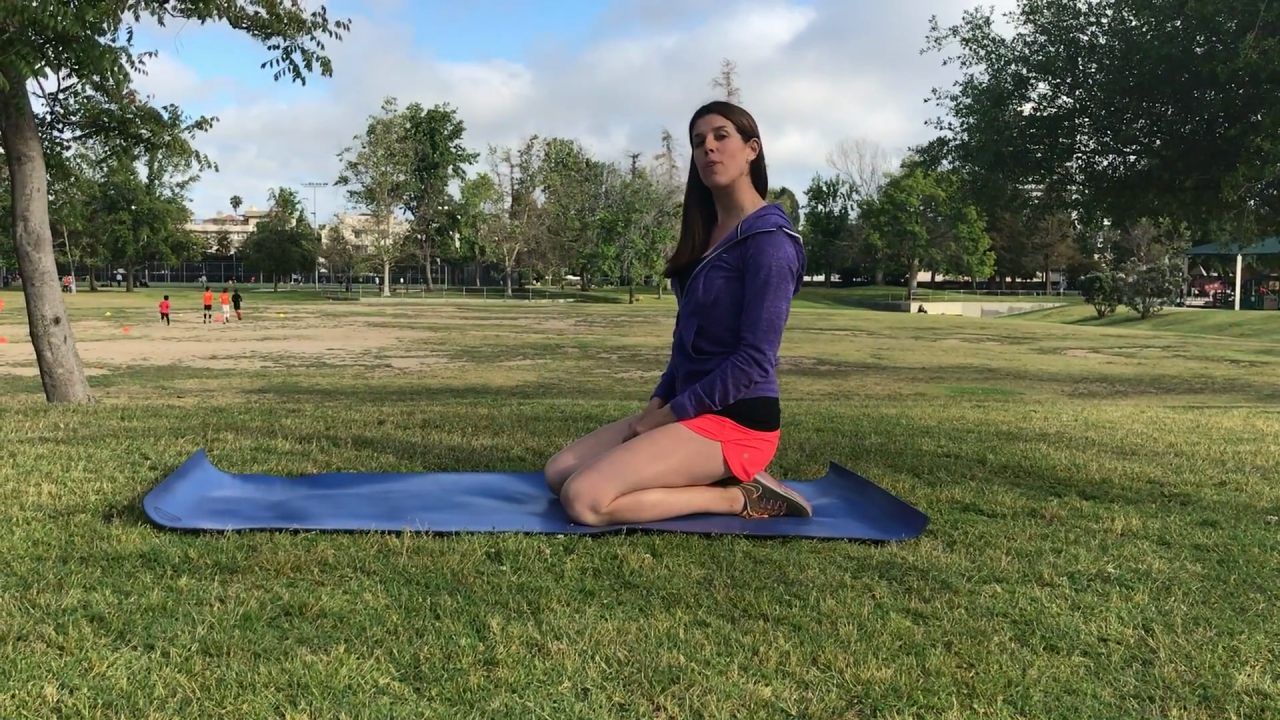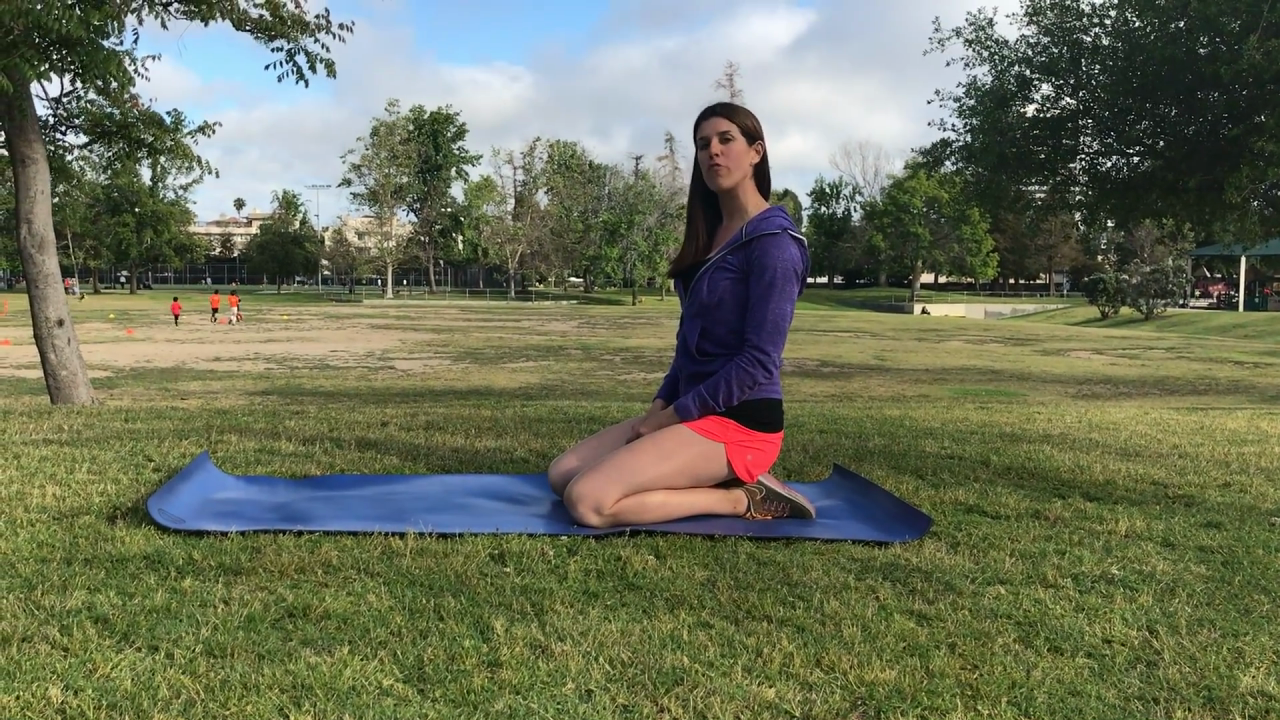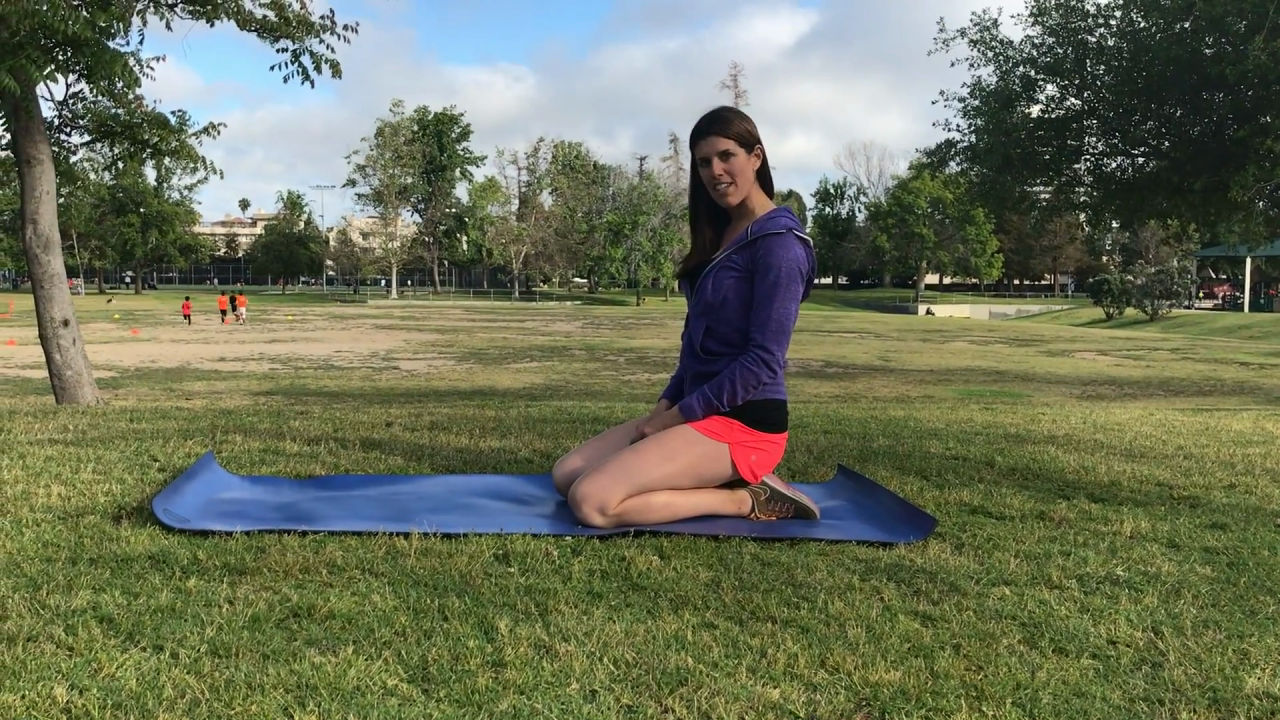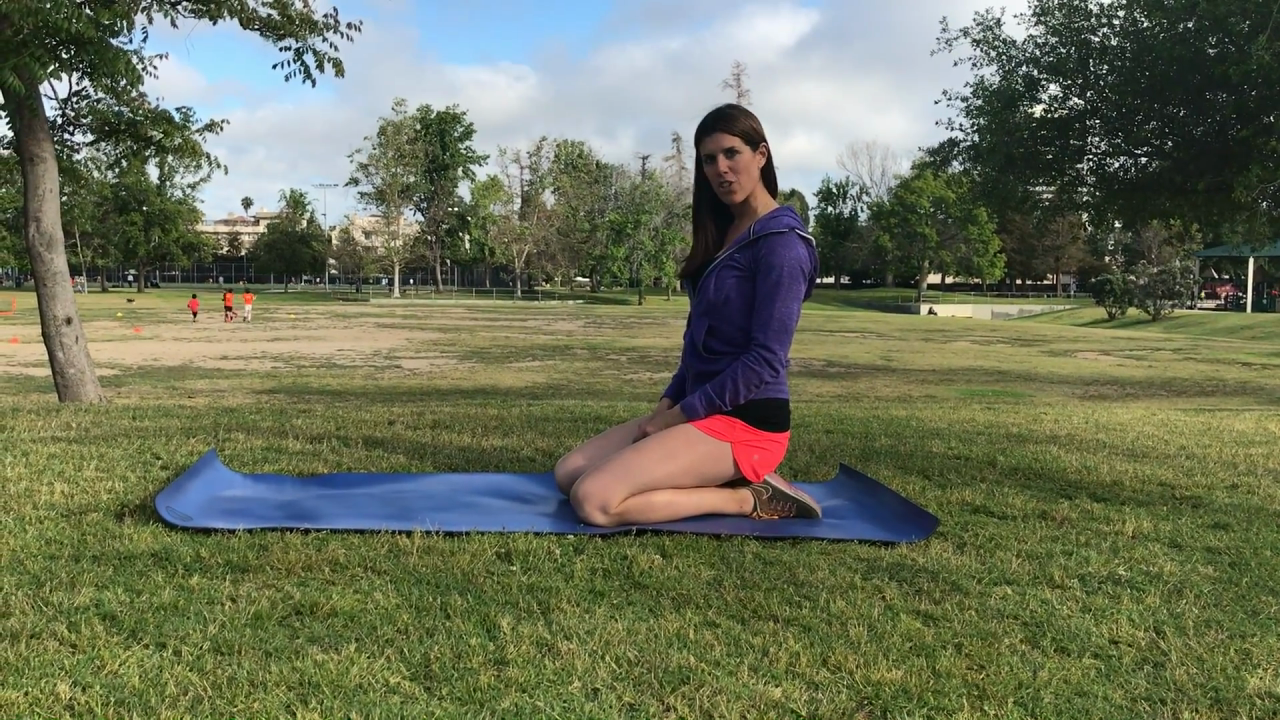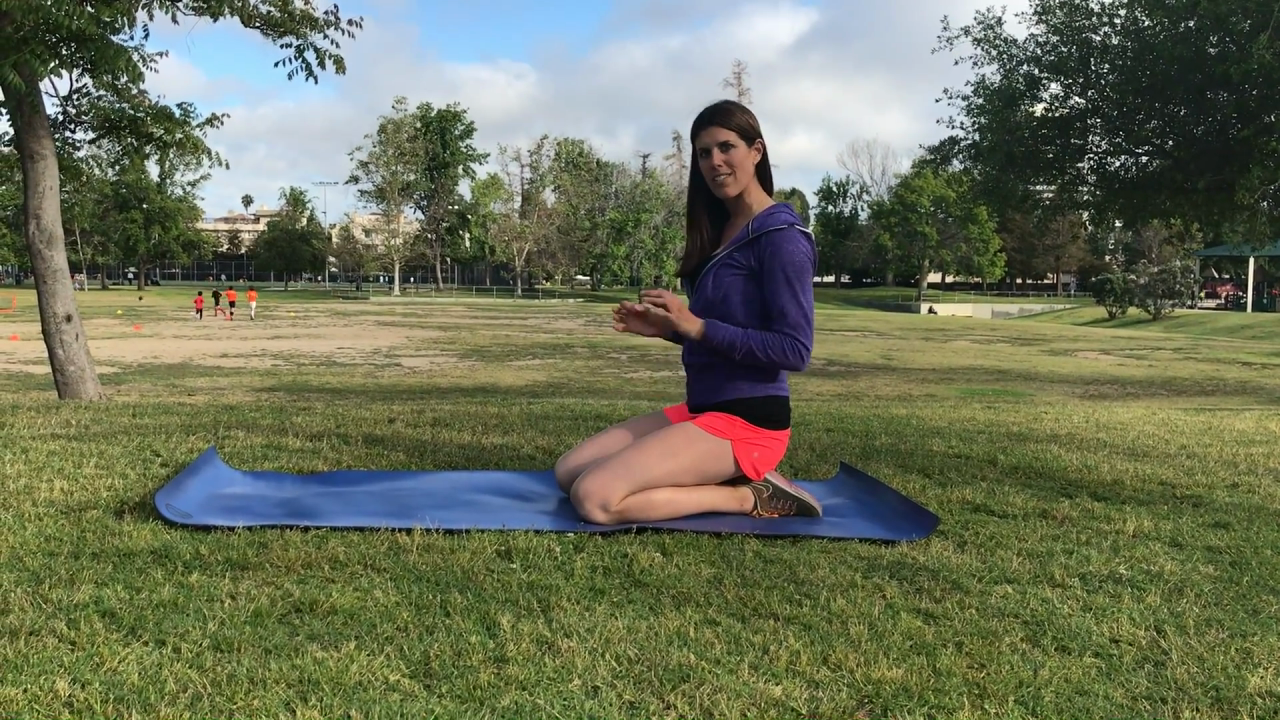
dt=0.3s
person 1, frame 1
left shoulder: (768, 240)
right shoulder: (707, 233)
left elbow: (755, 359)
left wrist: (667, 415)
right wrist: (656, 404)
left hip: (736, 419)
right hip: (692, 406)
left knee: (583, 499)
right knee: (558, 472)
left ankle: (738, 496)
right ankle: (726, 481)
person 1, frame 2
left shoulder: (772, 242)
right shoulder: (711, 234)
left elbow: (759, 361)
left wrist: (671, 416)
right wrist: (659, 405)
left hip: (740, 421)
right hip: (696, 409)
left knee: (587, 501)
right knee: (561, 474)
left ankle: (742, 498)
right ankle: (727, 482)
person 1, frame 3
left shoulder: (778, 243)
right shoulder: (720, 235)
left elbow: (763, 359)
left wrist: (676, 415)
right wrist: (664, 406)
left hip: (744, 422)
right hip: (701, 410)
left knee: (591, 500)
right knee: (565, 474)
left ankle: (745, 498)
right ankle: (732, 481)
person 1, frame 4
left shoulder: (781, 243)
right shoulder: (724, 234)
left elbow: (766, 359)
left wrist: (678, 415)
right wrist: (666, 404)
left hip: (747, 421)
right hip: (705, 409)
left knee: (593, 499)
right knee: (568, 472)
left ankle: (747, 497)
right ankle: (732, 481)
person 1, frame 5
left shoulder: (780, 237)
right shoulder: (719, 230)
left elbow: (794, 349)
left wrist: (697, 327)
right wrist: (666, 328)
left hip: (748, 419)
right hip: (703, 407)
left knee: (594, 498)
right knee: (568, 471)
left ankle: (748, 496)
right ankle: (738, 480)
